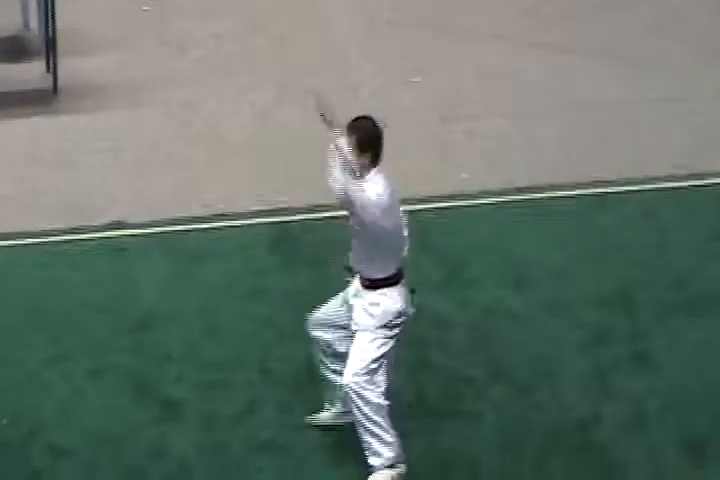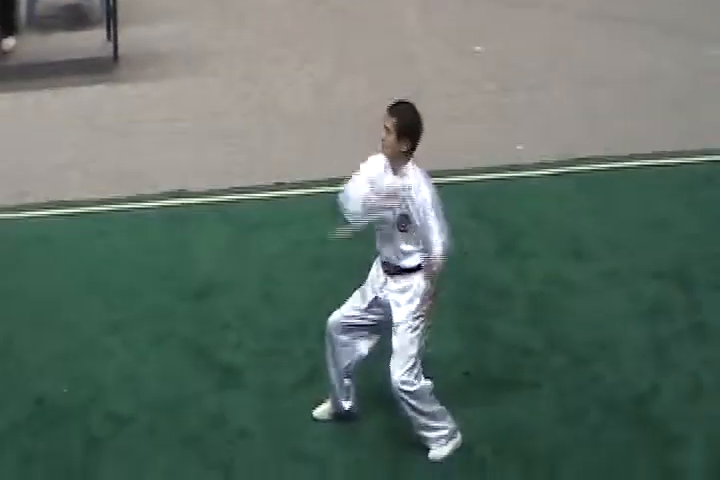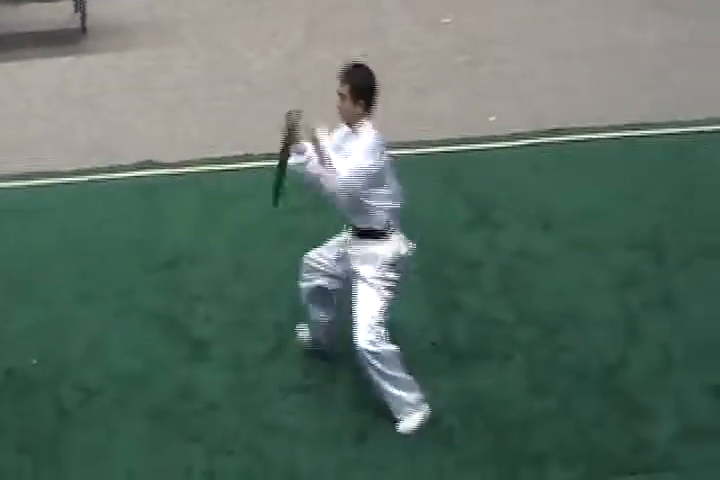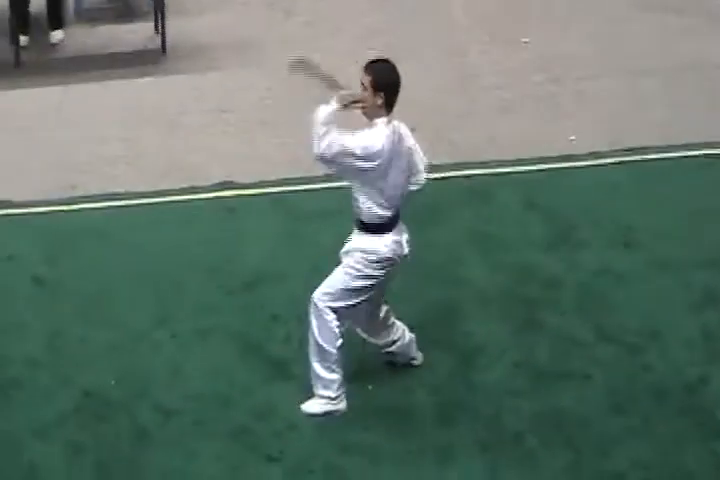
dt=0.7s
person 1, frame 1
left shoulder: (375, 192)
right shoulder: (365, 183)
left elbow: (351, 197)
left wrist: (337, 149)
left hip: (383, 300)
right hip: (362, 288)
left knee: (359, 380)
right knee: (323, 327)
right ankle: (343, 406)
person 1, frame 2
left shoulder: (422, 190)
right shoulder: (376, 167)
left elbow: (438, 245)
right elbow: (352, 207)
right wrist: (375, 199)
left hip: (410, 286)
right hip: (382, 275)
left knee: (403, 377)
right knee: (339, 325)
left ankle: (444, 434)
right ankle: (341, 402)
person 1, frame 3
left shoulder: (365, 146)
right shoulder: (347, 134)
left elbow: (338, 185)
right elbow: (313, 166)
left wrist: (316, 156)
right wrist: (299, 145)
left hip: (376, 251)
right hip: (355, 240)
left knee: (369, 339)
right knee: (314, 267)
left ankle: (412, 405)
right ankle: (319, 331)
person 1, frame 4
left shoulder: (373, 142)
right shoulder: (400, 134)
left elbow: (323, 145)
right elbow: (417, 176)
left wrist: (333, 105)
left hip: (374, 245)
right hip: (387, 236)
left knee: (324, 305)
right knee: (365, 309)
left ankle: (330, 394)
right ankle: (406, 349)
